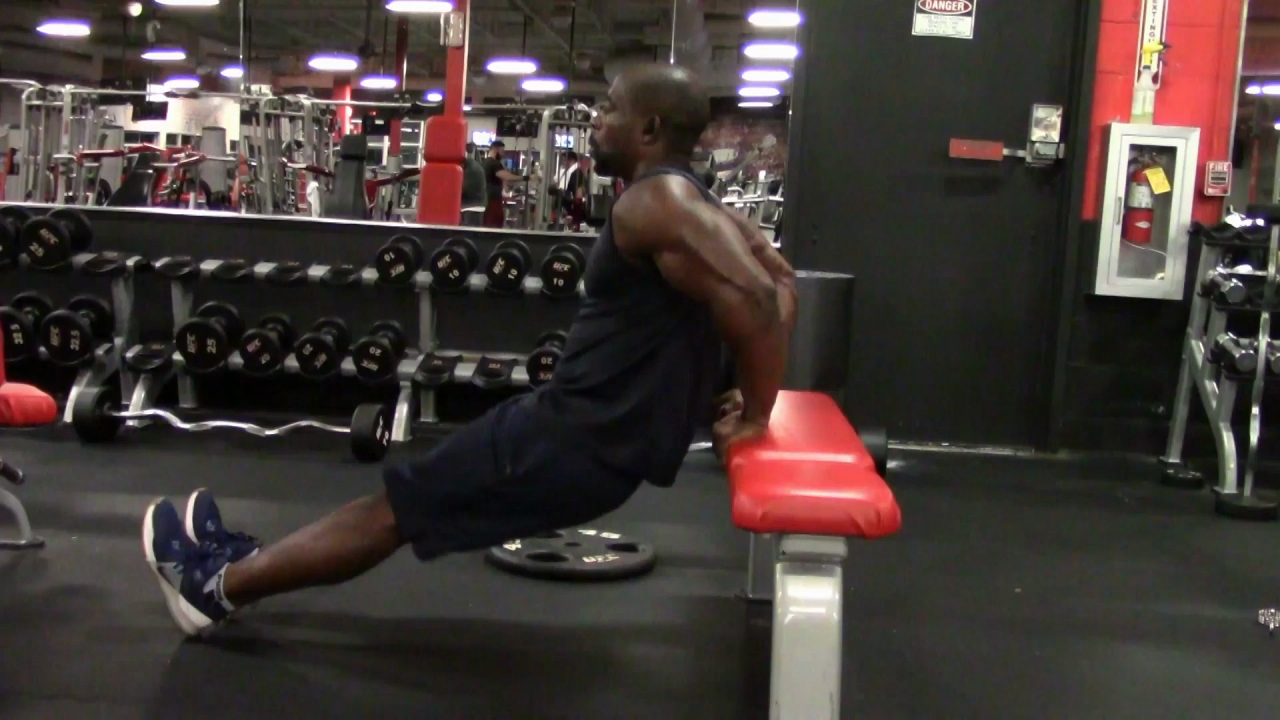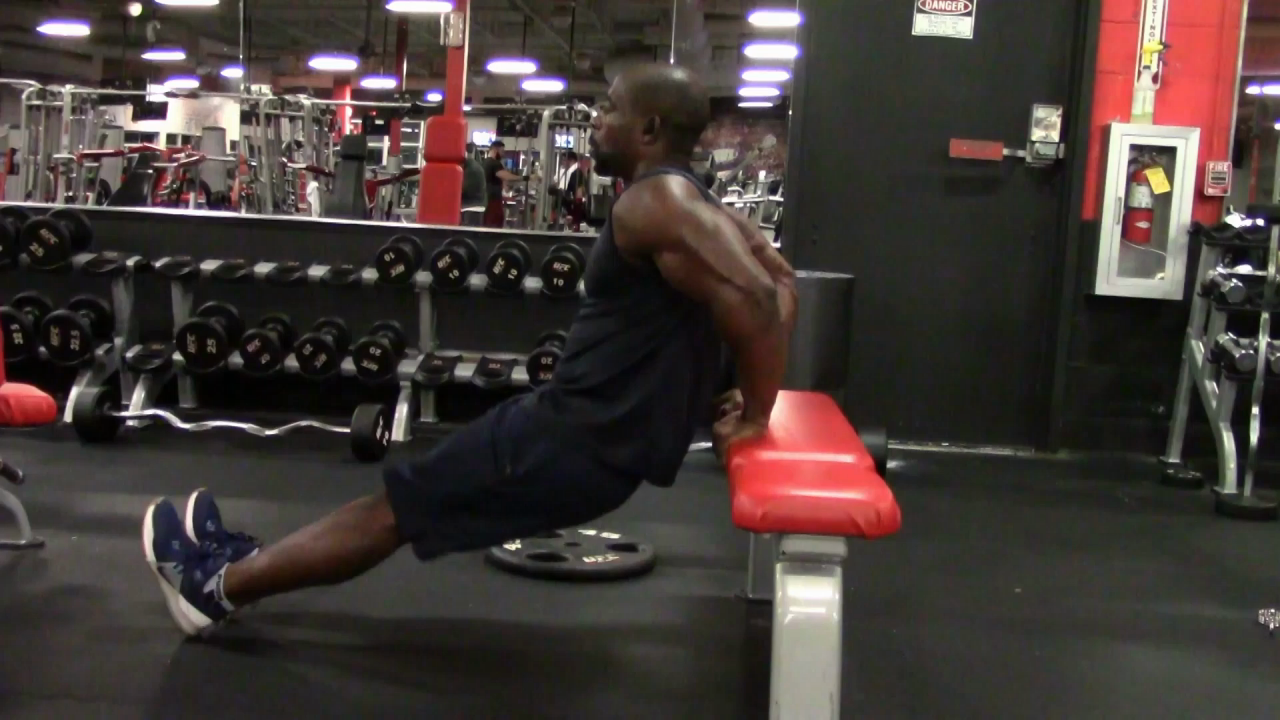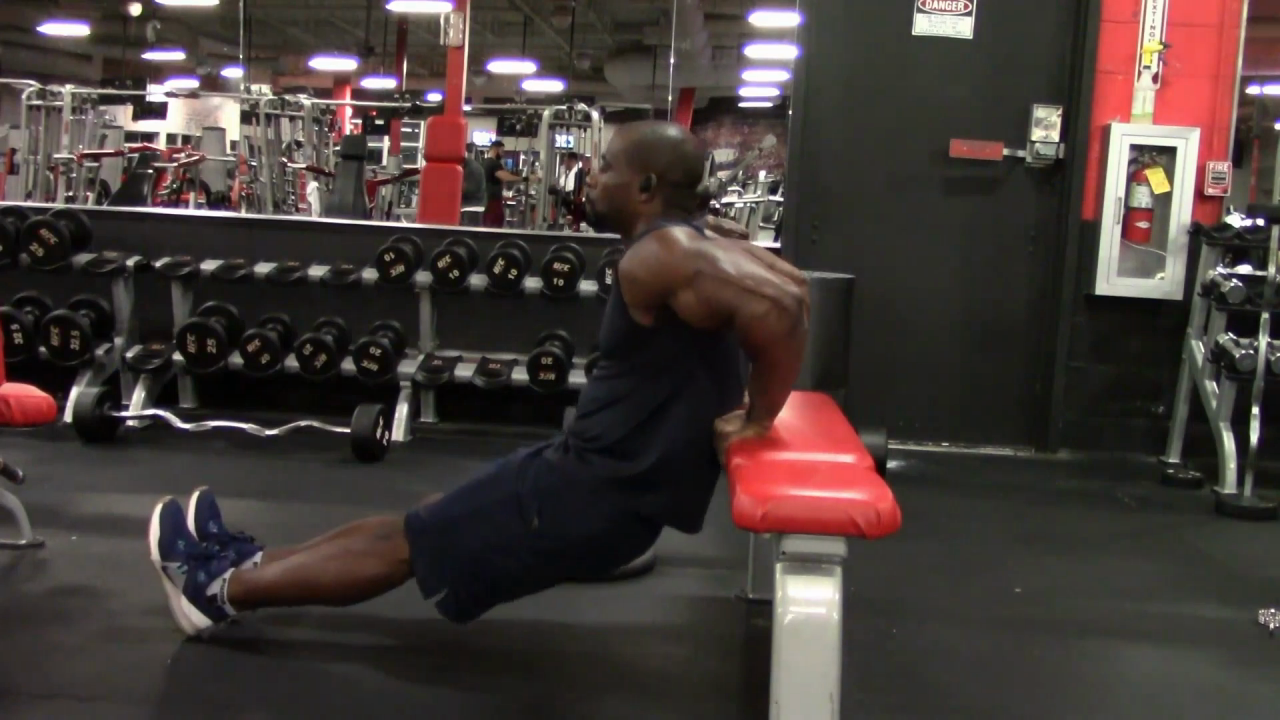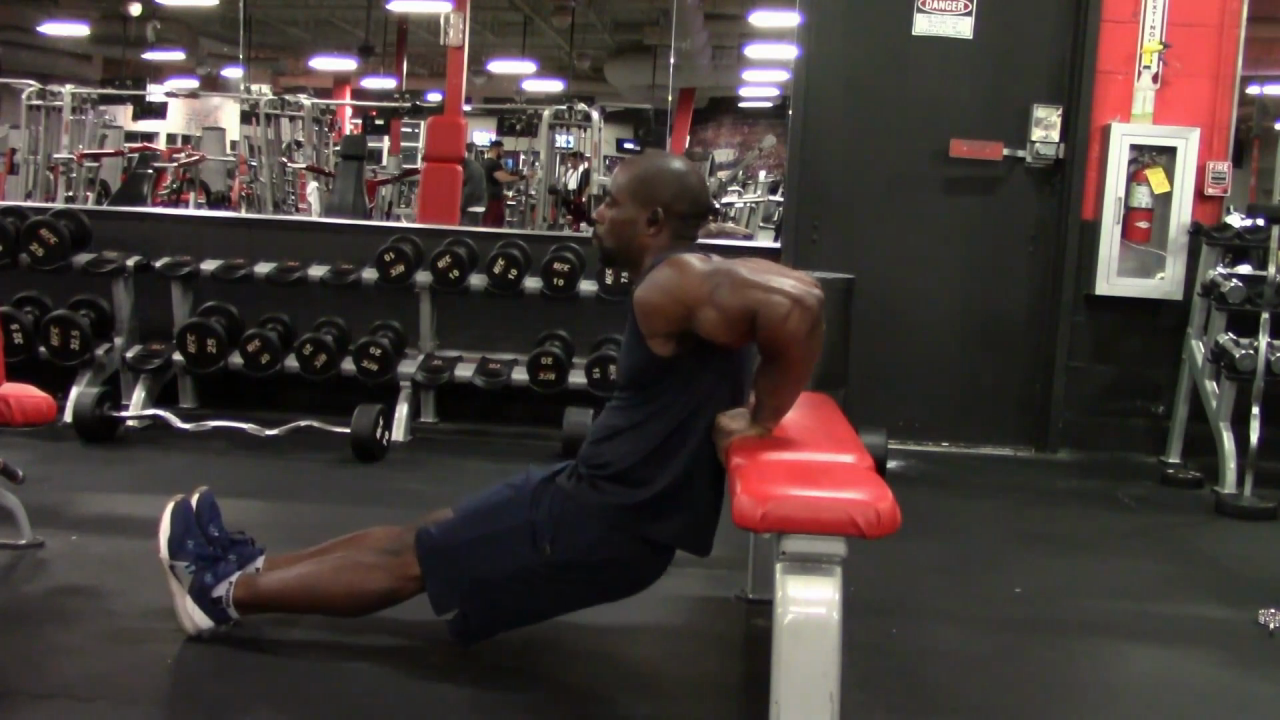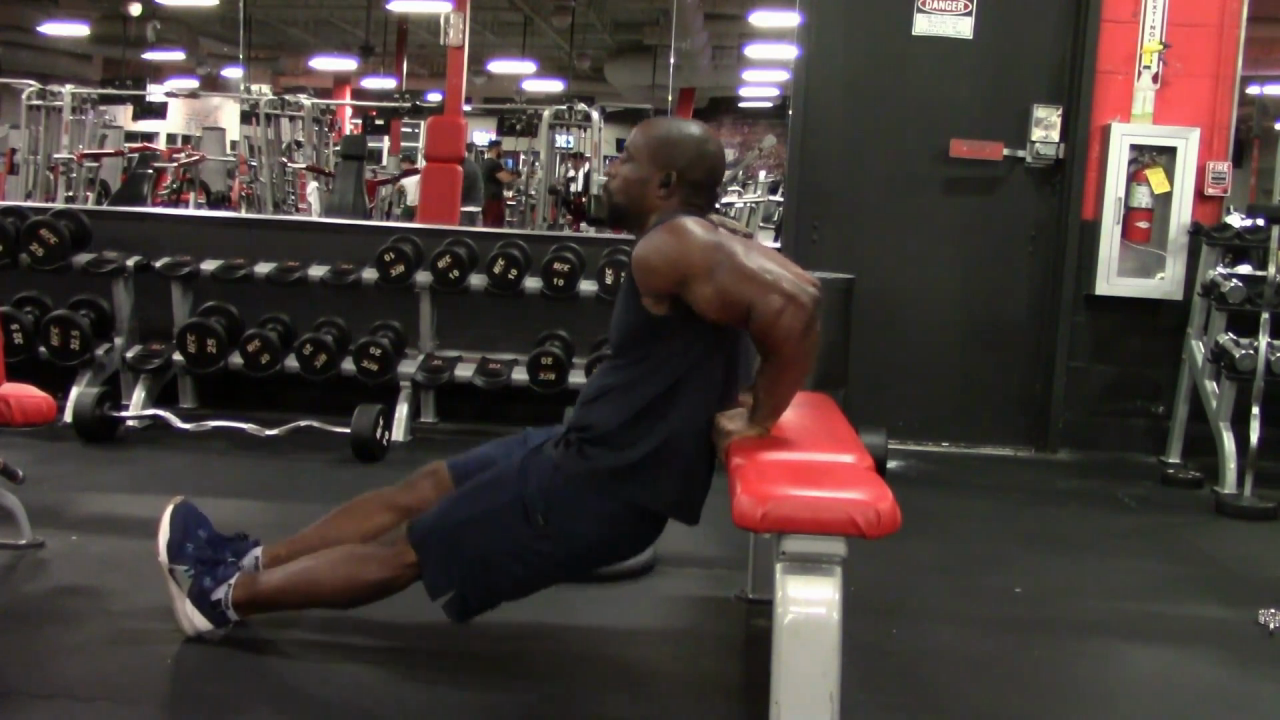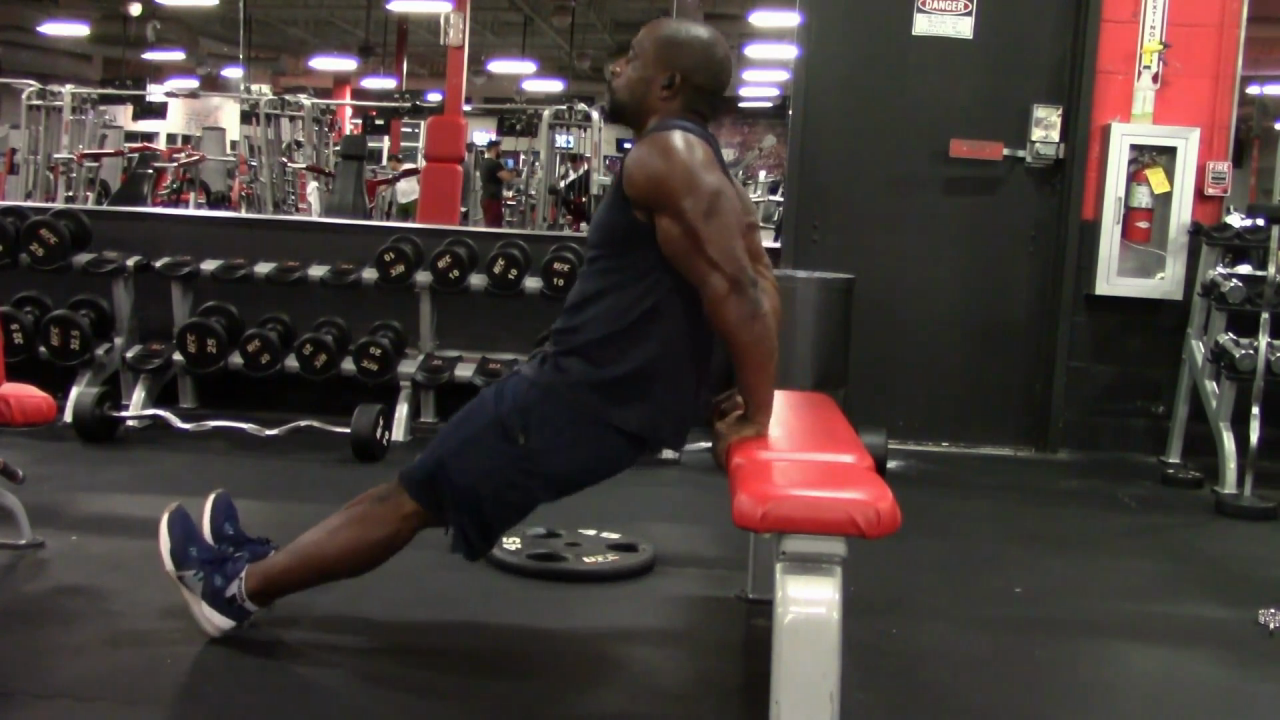
dt=0.5s
person 1, frame 1
left shoulder: (654, 203)
right shoulder: (689, 202)
left elbow: (752, 298)
right elbow: (780, 281)
left wrist: (756, 416)
right wrist: (750, 392)
left hip: (581, 442)
right hip: (594, 426)
left knee: (398, 507)
right knee: (408, 492)
left ankle: (216, 586)
right ankle: (244, 560)
person 1, frame 2
left shoulder: (654, 202)
right shoulder: (688, 202)
left elbow: (751, 300)
right elbow: (780, 281)
left wrist: (757, 416)
right wrist: (750, 392)
left hip: (581, 440)
right hip: (591, 424)
left knee: (399, 507)
right knee: (410, 492)
left ankle: (216, 587)
right ankle: (248, 562)
person 1, frame 3
left shoulder: (658, 256)
right shoulder: (692, 249)
left elbow: (778, 309)
right elbow: (796, 289)
left wrist: (758, 421)
right wrist: (751, 396)
left hip: (604, 493)
right hip: (602, 468)
left knee: (406, 545)
right knee: (424, 521)
left ankle: (219, 590)
right ankle: (248, 563)
person 1, frame 4
left shoulder: (671, 287)
right shoulder: (702, 277)
left elbow: (799, 310)
right elbow: (802, 291)
left wrist: (759, 421)
right wrist: (757, 403)
left hip: (612, 522)
right hip: (605, 490)
left knee: (413, 560)
right knee: (434, 531)
left ankle: (225, 592)
right ankle: (250, 567)
person 1, frame 5
left shoulder: (672, 245)
right shoulder: (700, 241)
left elbow: (793, 308)
right elbow: (802, 288)
left wrist: (761, 420)
right wrist: (752, 399)
left hip: (602, 487)
right hip: (596, 454)
left knee: (406, 545)
right knee: (424, 489)
left ankle: (223, 595)
right ankle: (249, 559)
person 1, frame 6
left shoulder: (666, 157)
right shoulder: (693, 164)
left elbow: (733, 290)
right elbow: (757, 280)
left wrist: (755, 419)
right wrist: (745, 396)
left hip: (584, 401)
right hip: (598, 390)
left knee: (412, 498)
right knee: (420, 486)
left ankle: (240, 588)
right ankle: (262, 565)
